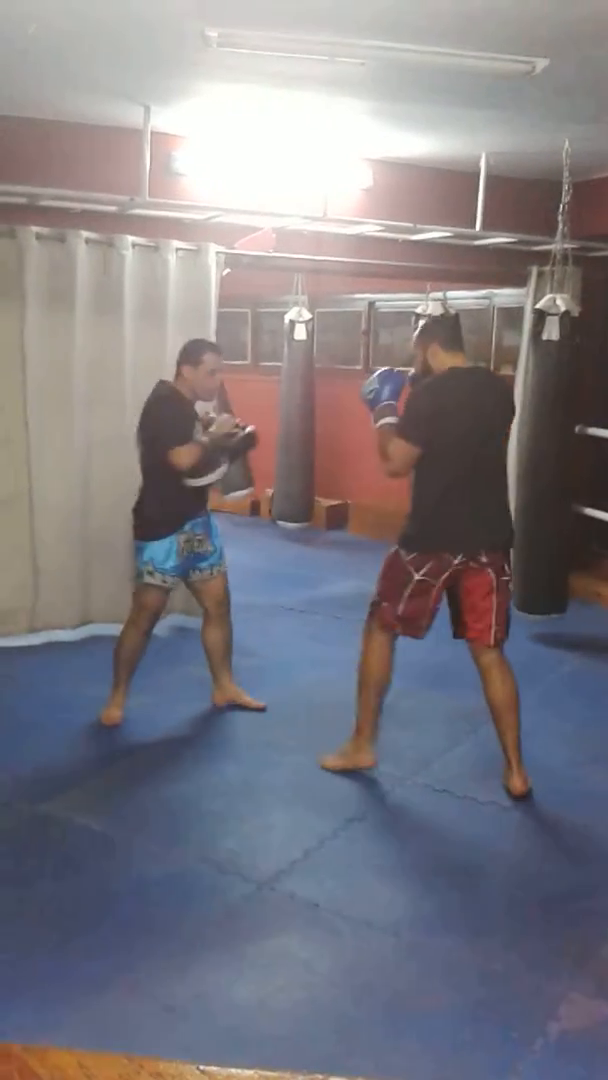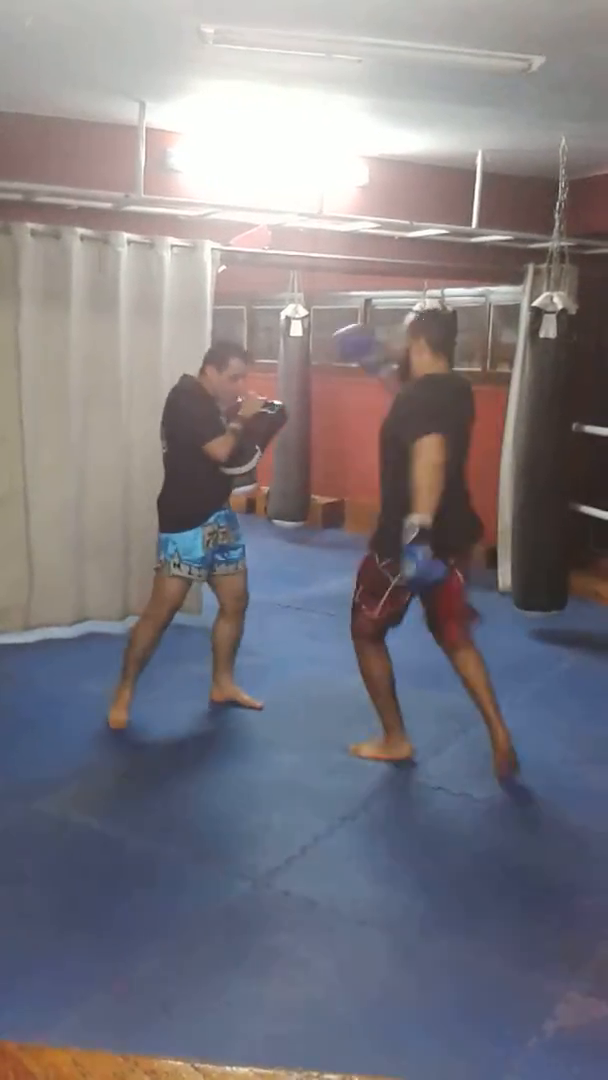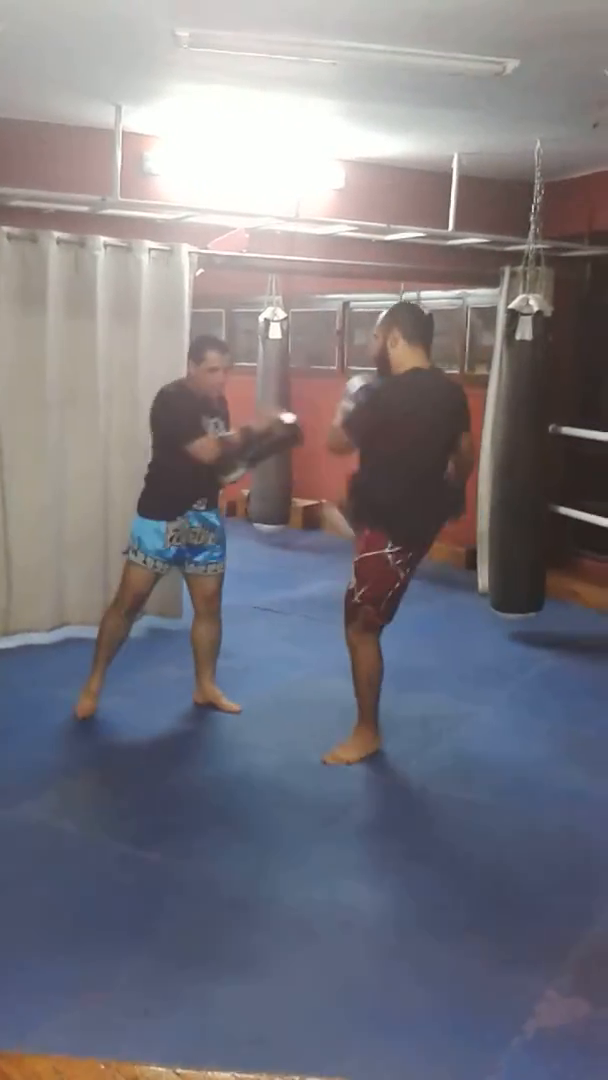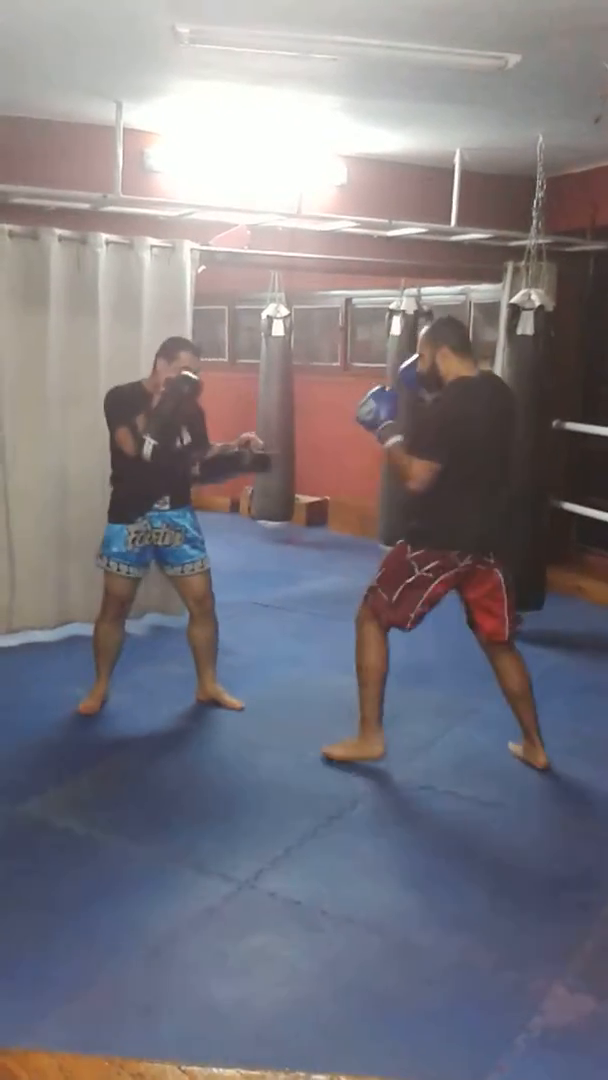
dt=0.4s
person 1, frame 1
left shoulder: (429, 394)
right shoulder: (498, 390)
left elbow: (396, 463)
left wrist: (384, 410)
left hip: (433, 538)
right hip: (489, 538)
left knee: (380, 628)
right knee: (489, 652)
left ankle: (362, 745)
right ankle: (516, 771)
person 1, frame 2
left shoulder: (415, 399)
right shoulder: (457, 389)
left elbow: (430, 458)
left wrist: (416, 528)
left hip: (412, 538)
right hip: (452, 533)
left knee: (366, 632)
right knee: (455, 639)
left ankle: (395, 738)
right ankle: (499, 738)
person 1, frame 3
left shoulder: (386, 395)
right shoulder: (449, 390)
left elbow: (336, 440)
right elbow: (465, 455)
left wrist: (351, 407)
right wrist: (451, 489)
left hip: (394, 527)
right hip: (422, 510)
left knee: (361, 627)
right knee: (363, 482)
left ankle: (366, 733)
person 1, frame 4
left shoulder: (446, 407)
right shoulder: (497, 391)
left elbow: (416, 479)
left wrist: (385, 428)
left hip: (438, 541)
right hip: (488, 540)
left knee: (370, 619)
right knee: (500, 643)
left ankle: (369, 736)
right ankle: (533, 746)
person 2, frame 1
left shoulder: (184, 406)
right shoulder: (164, 405)
right elbow: (183, 460)
left wrist: (216, 437)
right wrist: (215, 435)
left hip: (196, 522)
right hip: (163, 529)
left knee: (218, 605)
right knee: (144, 617)
left ankle: (224, 687)
right ankle: (117, 696)
person 2, frame 2
left shoulder: (207, 402)
right shoulder: (187, 400)
left elbow: (226, 450)
right elbow: (220, 451)
left wrist: (243, 422)
right wrist: (241, 420)
left hip: (219, 516)
right hip: (187, 521)
left knee: (235, 603)
right knee: (162, 610)
left ankle: (223, 684)
right ankle: (124, 693)
person 2, frame 3
left shoulder: (216, 402)
right shoulder: (172, 400)
left elbow: (226, 453)
right elbow: (206, 452)
left wrist: (248, 437)
right wrist: (247, 431)
left hip: (204, 516)
right hip: (161, 518)
left knee: (209, 604)
right knee: (129, 601)
left ankle: (205, 687)
right ankle: (94, 684)
person 2, frame 4
left shoulder: (188, 406)
right shoulder: (121, 398)
left elbow: (202, 455)
right elbow: (130, 445)
left wrist: (235, 446)
right wrist: (158, 403)
left hip: (177, 517)
right hip: (129, 520)
left knee: (202, 602)
right knee: (114, 607)
left ankle: (208, 685)
right ankle: (100, 687)
